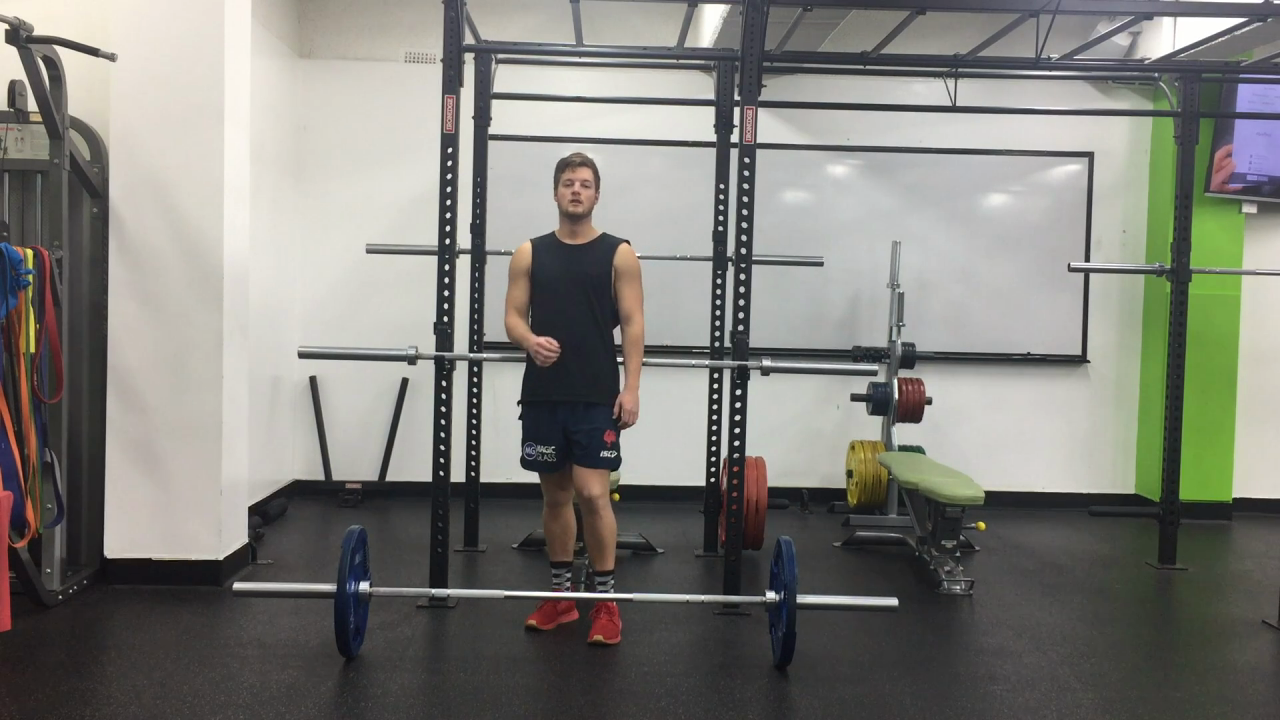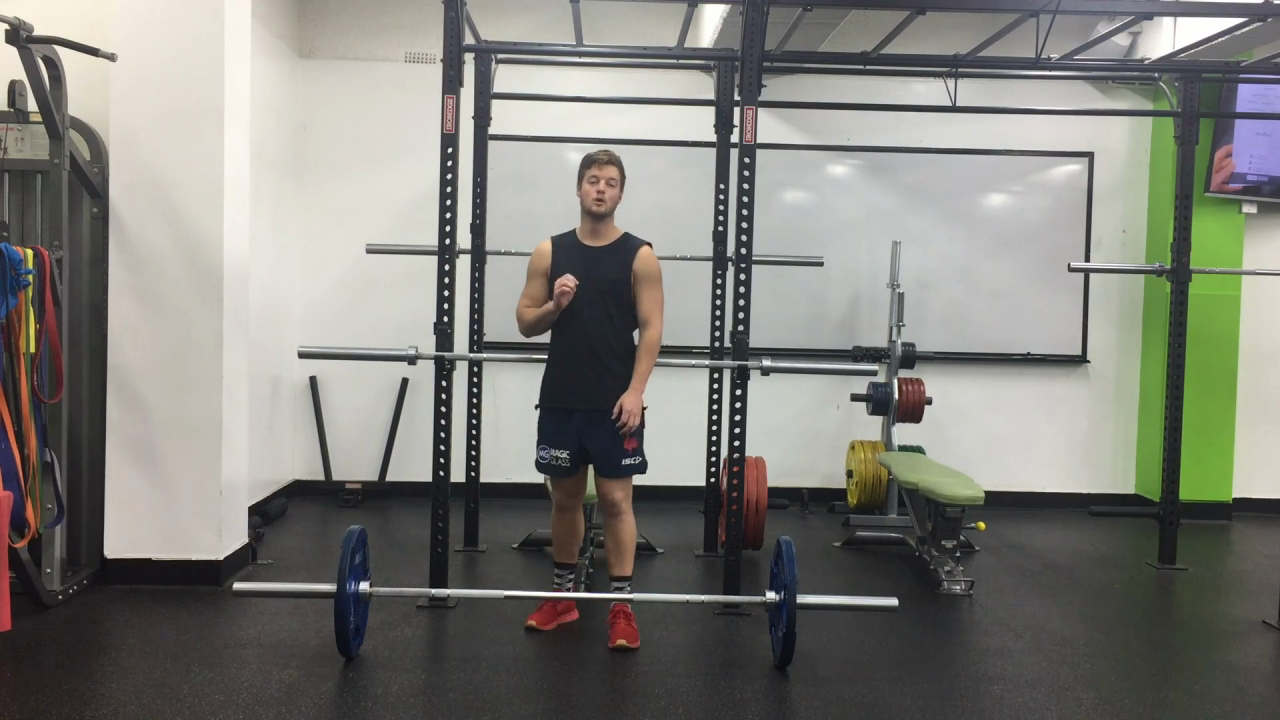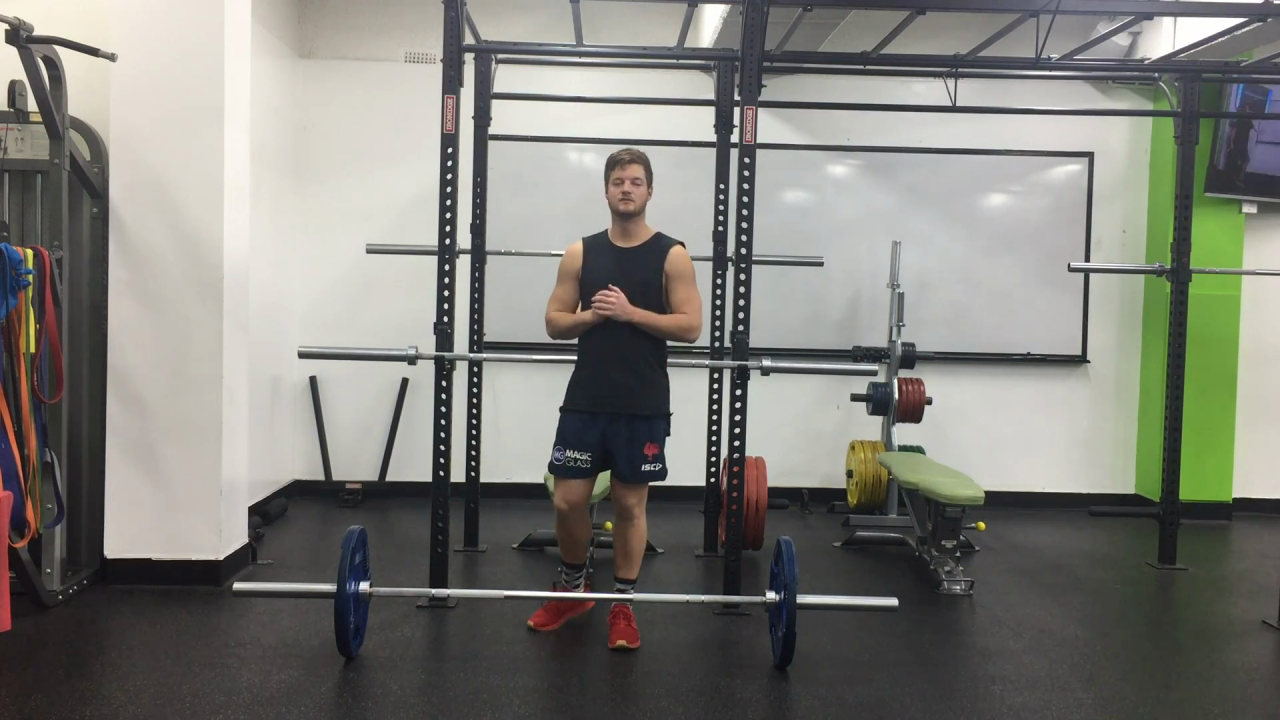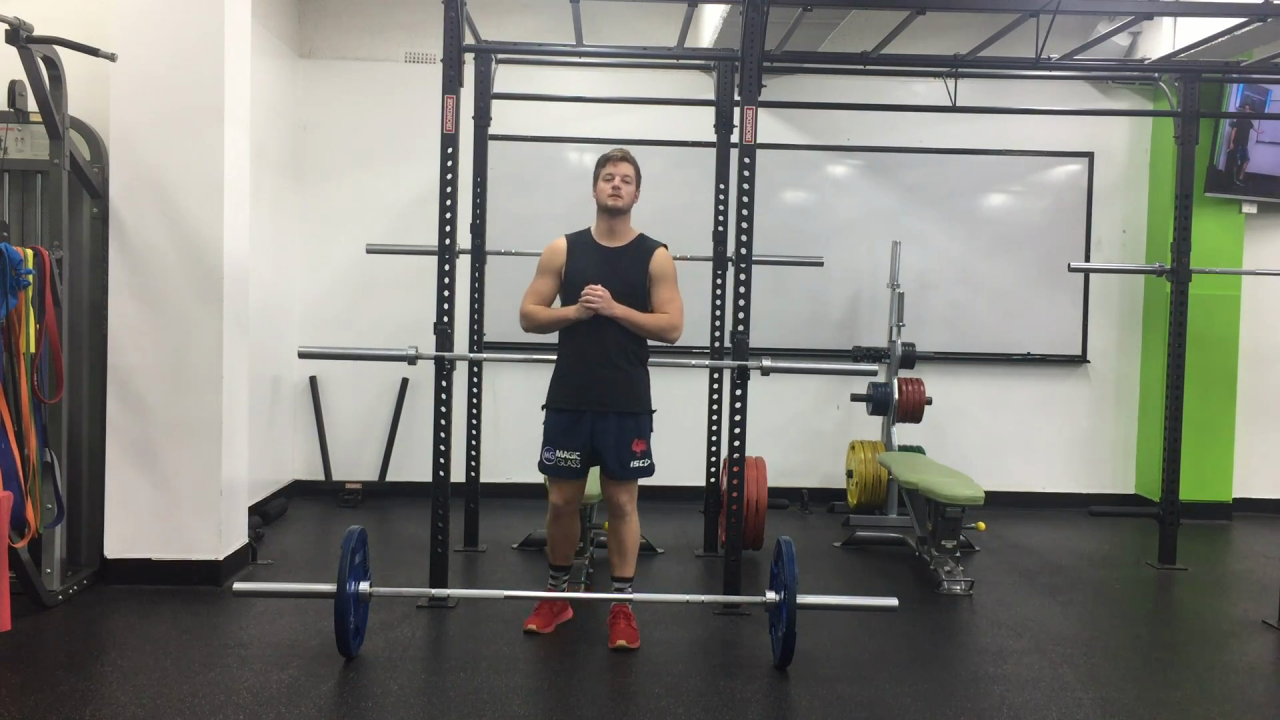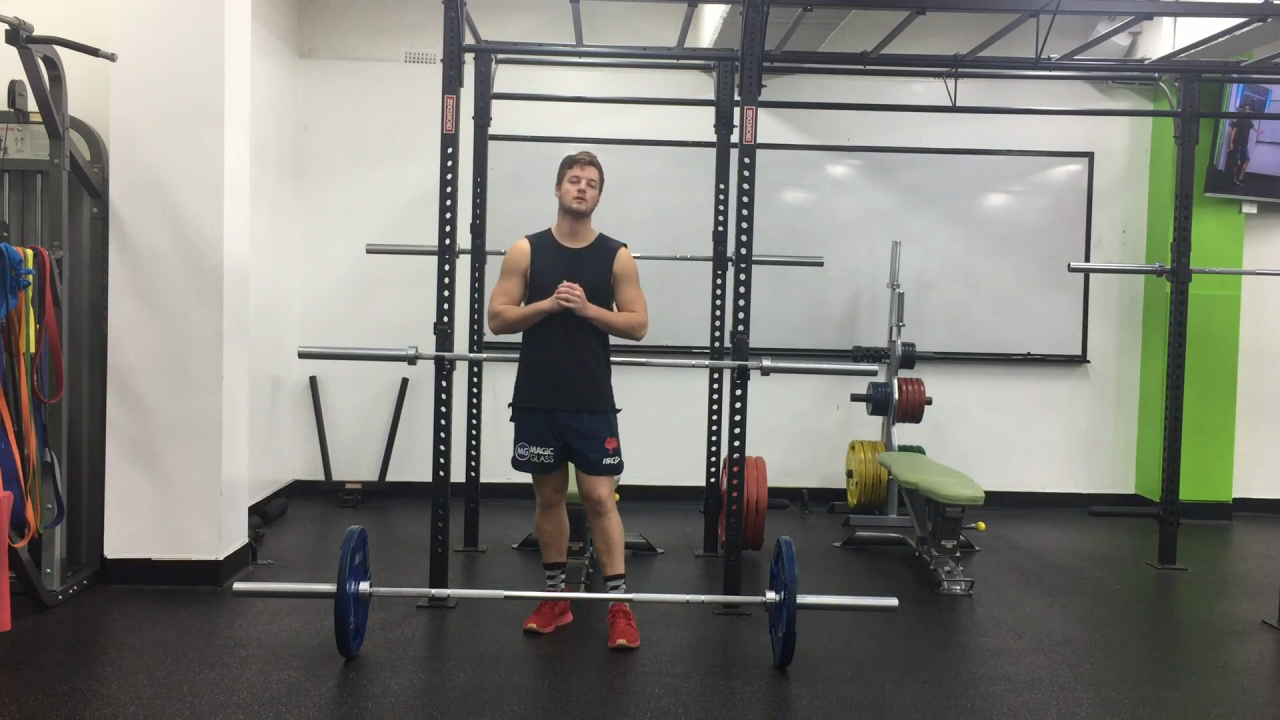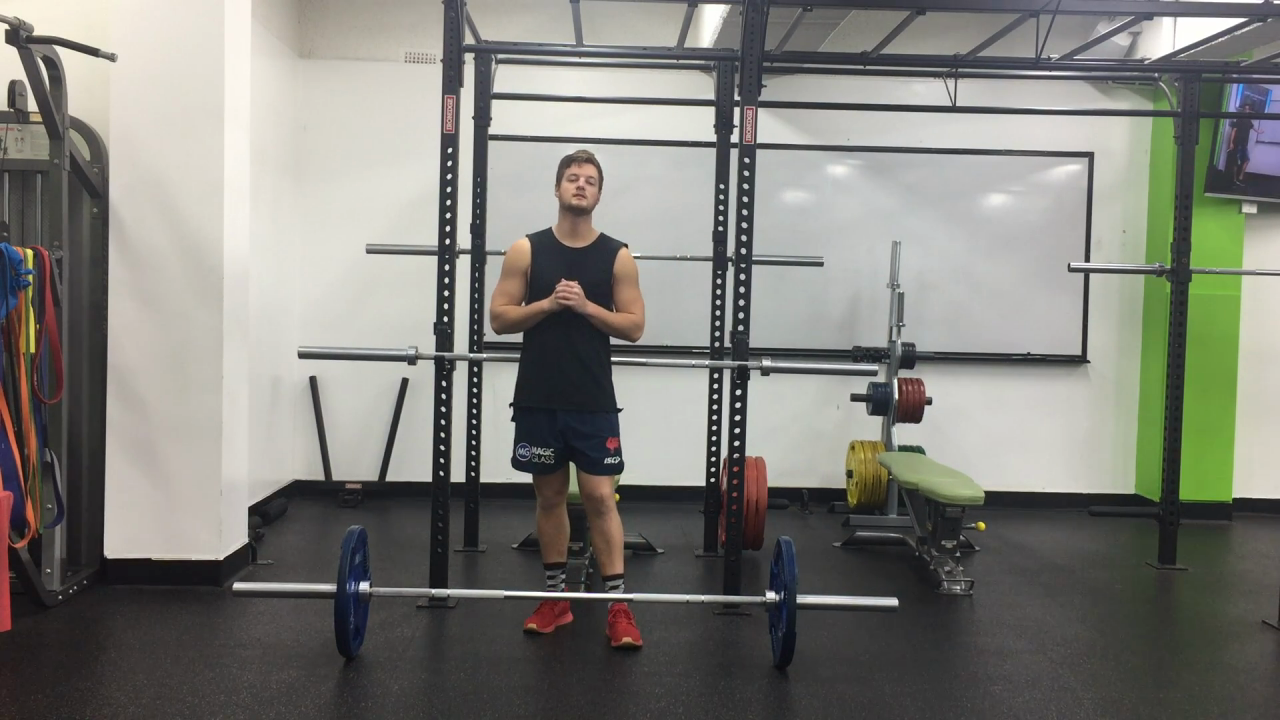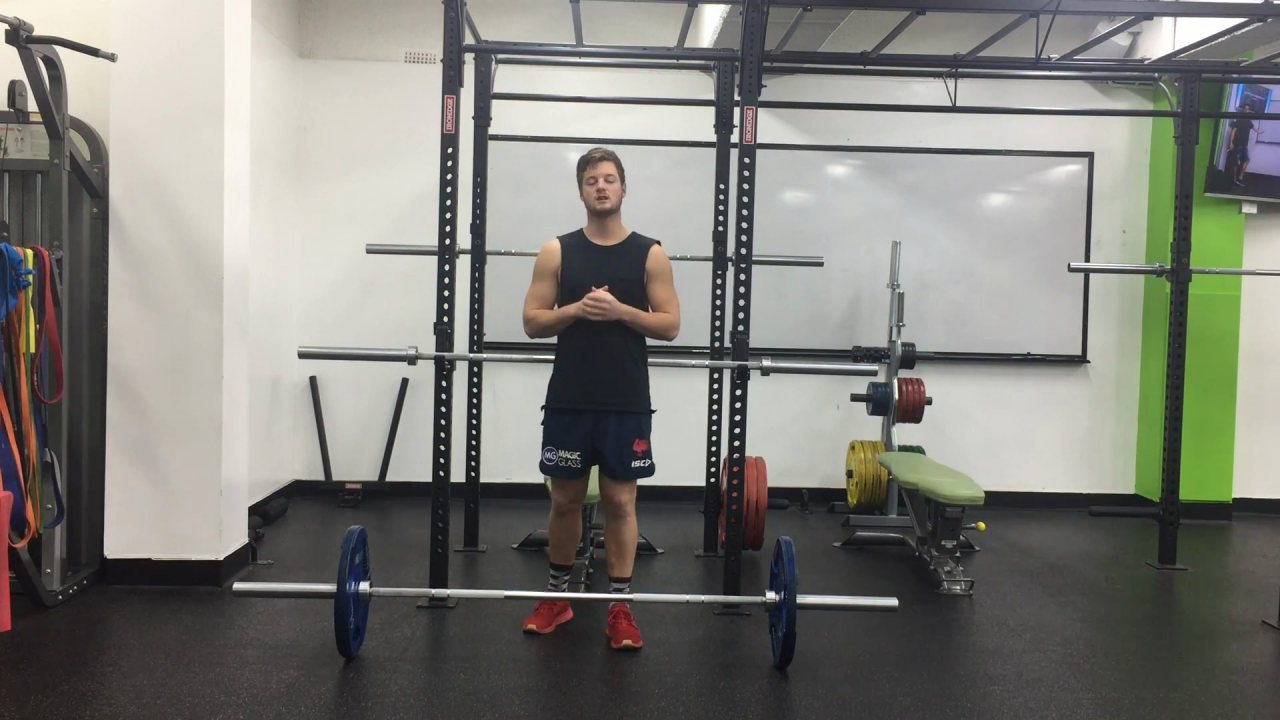
dt=0.7s
person 1, frame 1
left shoulder: (618, 253)
right shoulder: (529, 253)
left elbow: (632, 323)
right elbow: (513, 317)
left wrist: (631, 387)
right wrist: (531, 341)
left hip: (597, 396)
right hip: (543, 394)
left knee: (593, 495)
right knee: (555, 494)
left ankle: (605, 600)
right ankle: (562, 595)
person 1, frame 2
left shoulder: (639, 255)
right shoulder: (549, 251)
left elbow: (651, 328)
right elbow: (525, 321)
left wrist: (635, 391)
right wrist: (555, 305)
left hip: (614, 401)
right hip: (560, 398)
left knee: (616, 500)
right knee: (565, 498)
left ankle: (621, 606)
right ankle: (563, 595)
person 1, frame 3
left shoulder: (672, 255)
right shoulder: (581, 253)
left elbow: (690, 326)
right elbow: (555, 322)
left wrist: (631, 312)
right wrist: (593, 315)
left hip: (642, 403)
right hip: (585, 398)
left knee: (630, 504)
right knee: (568, 502)
left ankle: (622, 606)
right ankle: (572, 588)
person 1, frame 4
left shoulder: (655, 256)
right shoulder: (563, 249)
left elbow: (671, 327)
right elbow: (529, 315)
left wrist: (615, 308)
right wrist: (575, 311)
left hip: (626, 401)
right hip: (569, 397)
left knee: (621, 501)
right knee: (562, 501)
left ankle: (622, 606)
right ankle: (557, 595)
person 1, frame 5
left shoulder: (616, 255)
right shoulder: (526, 250)
left elbow: (638, 325)
right elbow: (498, 318)
left wrist: (588, 308)
right wrist: (549, 303)
left hip: (592, 400)
right hip: (537, 397)
left knee: (600, 498)
right knee: (549, 495)
left ankle: (618, 606)
right ankle: (556, 596)
person 1, frame 6
left shoulder: (617, 255)
right shoulder: (527, 250)
left elbow: (634, 326)
right elbow: (499, 317)
left wrist: (586, 306)
right wrist: (548, 303)
left hip: (593, 399)
right hip: (538, 397)
left knee: (600, 498)
right knee: (549, 496)
left ankle: (617, 605)
right ankle: (555, 598)
person 1, frame 7
left shoulder: (649, 253)
right shoulder: (557, 251)
left elbow: (670, 324)
right elbow: (532, 321)
left wrist: (620, 309)
right wrist: (576, 309)
left hip: (626, 401)
right hip: (568, 398)
left knee: (620, 501)
right knee: (565, 500)
left ankle: (620, 607)
right ankle: (557, 596)
